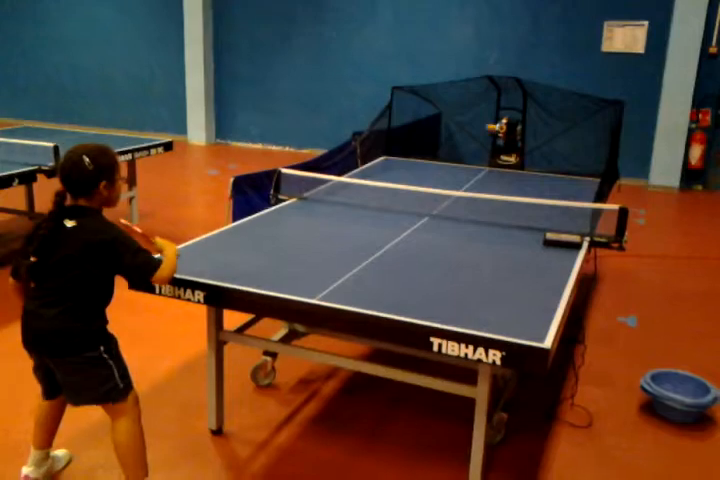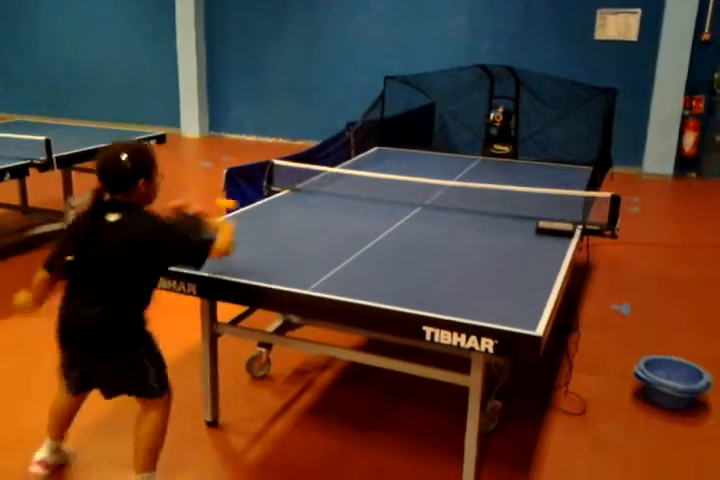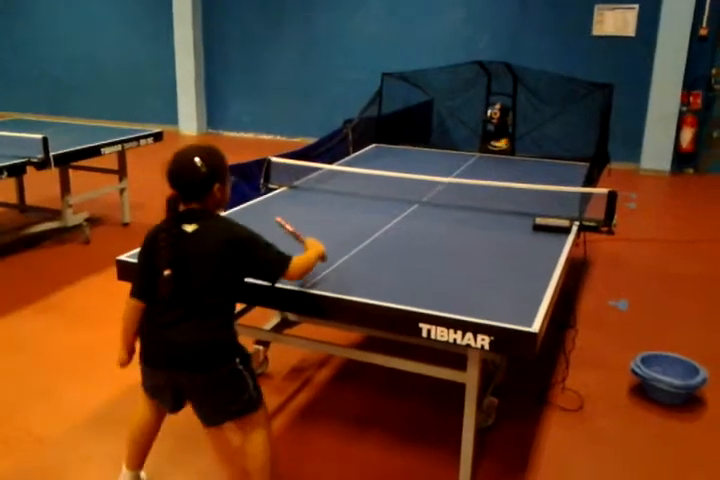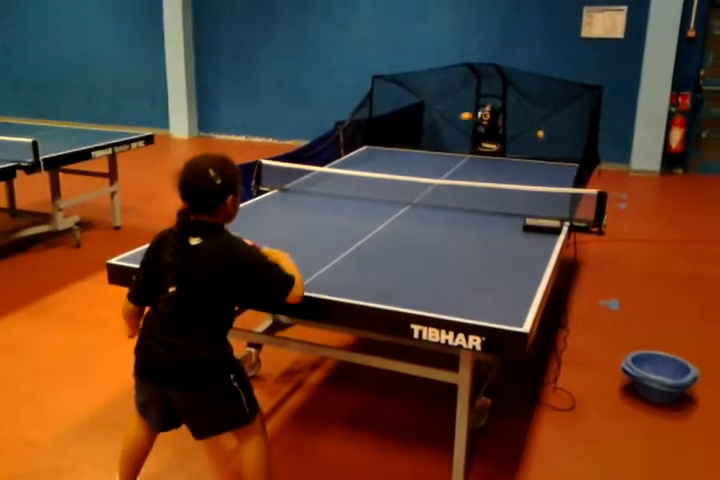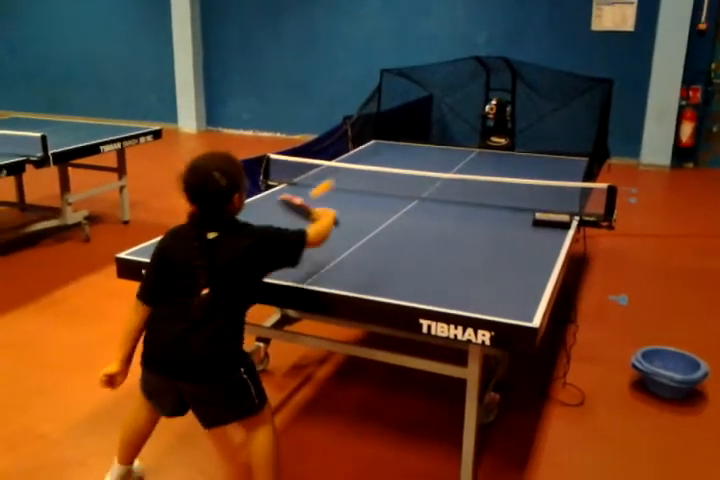
dt=0.5s
person 1, frame 1
left shoulder: (45, 225)
right shoulder: (107, 236)
left elbow: (18, 280)
right elbow: (161, 275)
right wrist: (170, 250)
left hip: (35, 331)
right hip: (79, 337)
left knee: (57, 390)
right knee: (124, 407)
person 1, frame 2
left shoulder: (85, 222)
right shoulder: (155, 229)
left elbow: (50, 273)
right elbow: (219, 248)
left wrist: (32, 298)
right wrist: (222, 228)
left hip: (73, 329)
right hip: (120, 335)
left knee: (74, 388)
right knee: (156, 401)
person 1, frame 3
left shoulder: (157, 237)
right shoulder: (234, 236)
left elbow: (137, 301)
right elbow: (293, 270)
left wrist: (126, 348)
right wrist: (314, 249)
left hip: (158, 348)
right hip: (212, 351)
left knee: (153, 404)
right knee: (254, 422)
person 1, frame 4
left shoulder: (163, 242)
right shoulder: (236, 254)
left elbow: (132, 306)
right elbow: (293, 294)
left wrist: (138, 331)
right wrist: (282, 259)
left hip: (151, 361)
right hip: (203, 368)
left knee: (146, 423)
right knee: (250, 432)
person 1, frame 5
left shoulder: (172, 241)
right shoulder: (254, 241)
left elbow: (143, 305)
right elbow: (316, 236)
left wrist: (121, 361)
right wrist: (326, 217)
left hip: (160, 353)
right hip: (214, 360)
left knee: (148, 404)
right knee: (258, 423)
